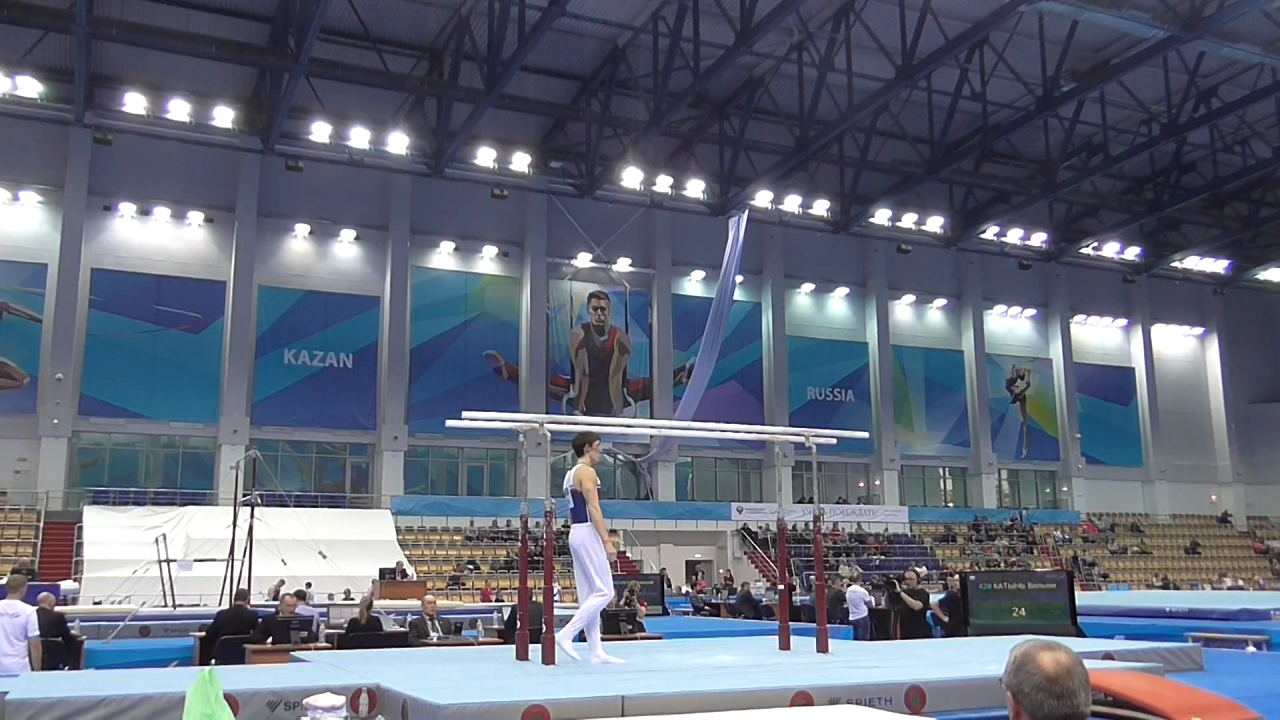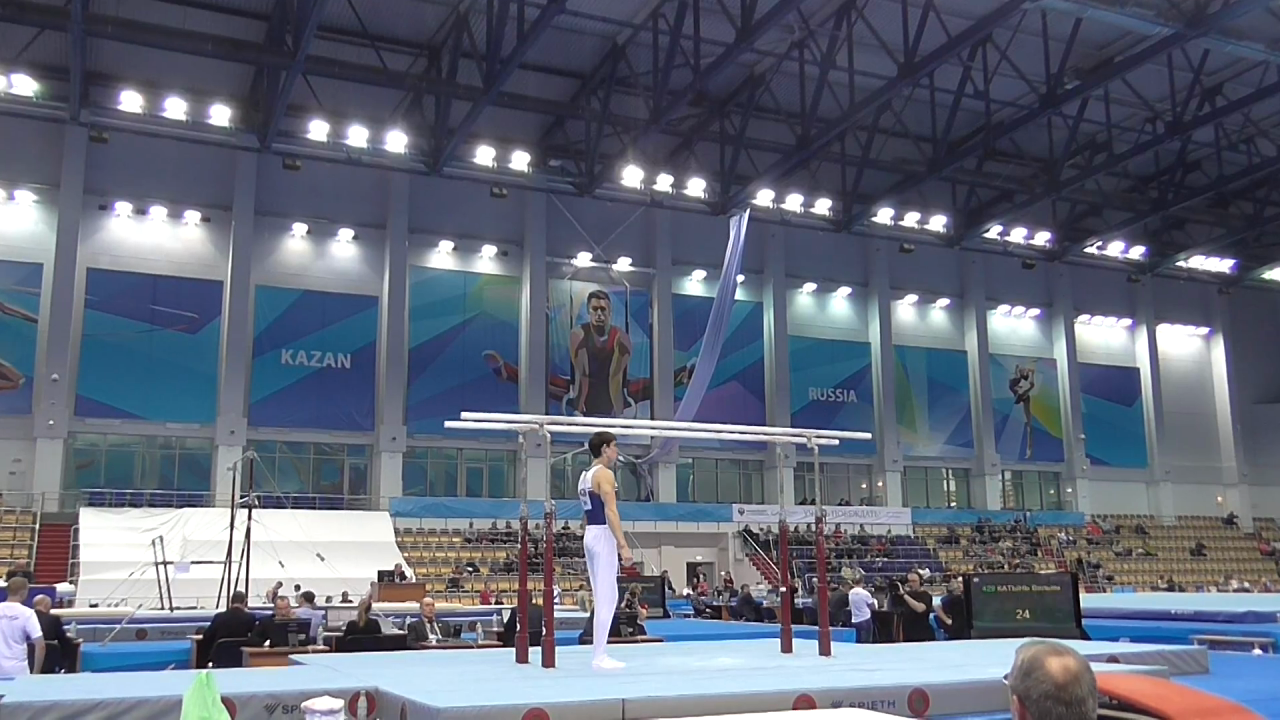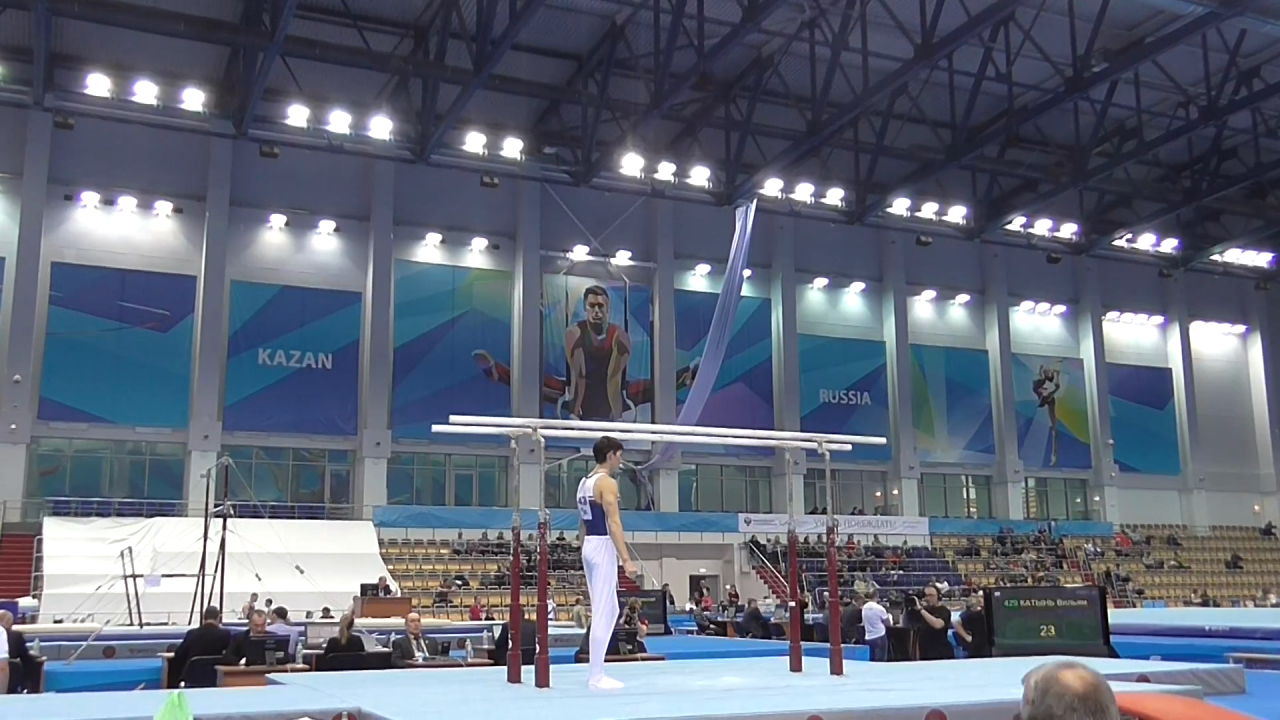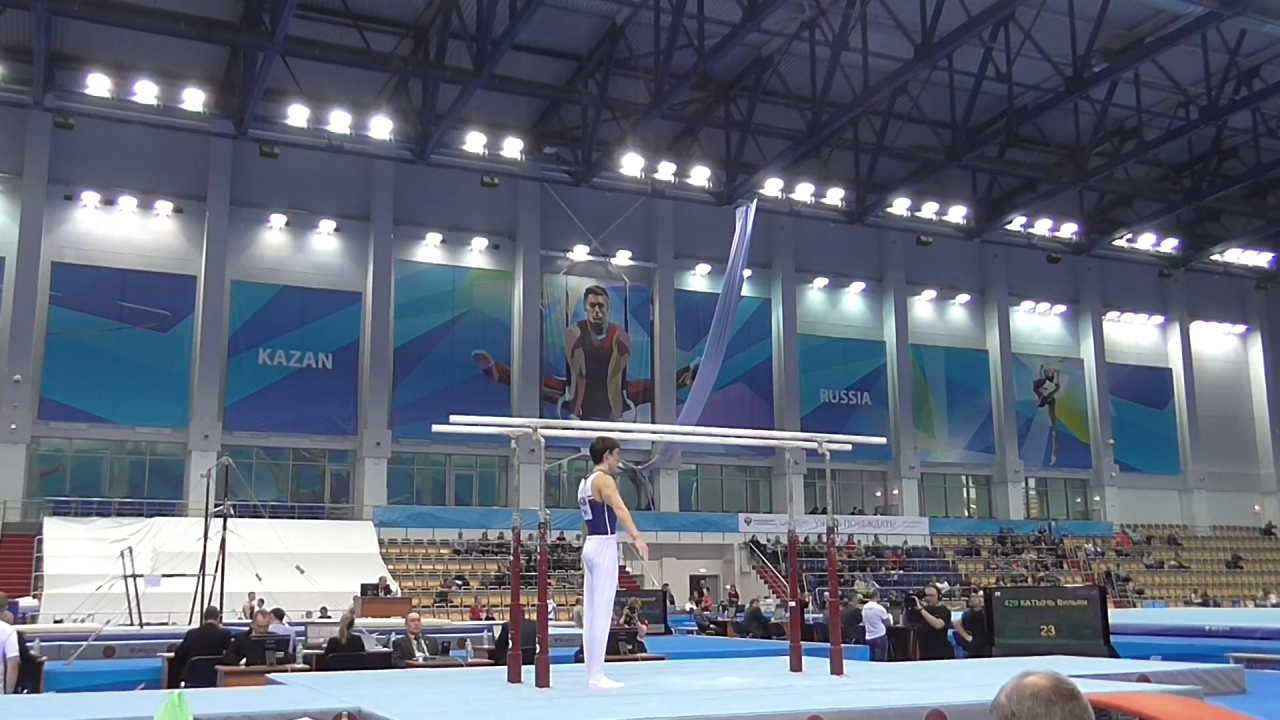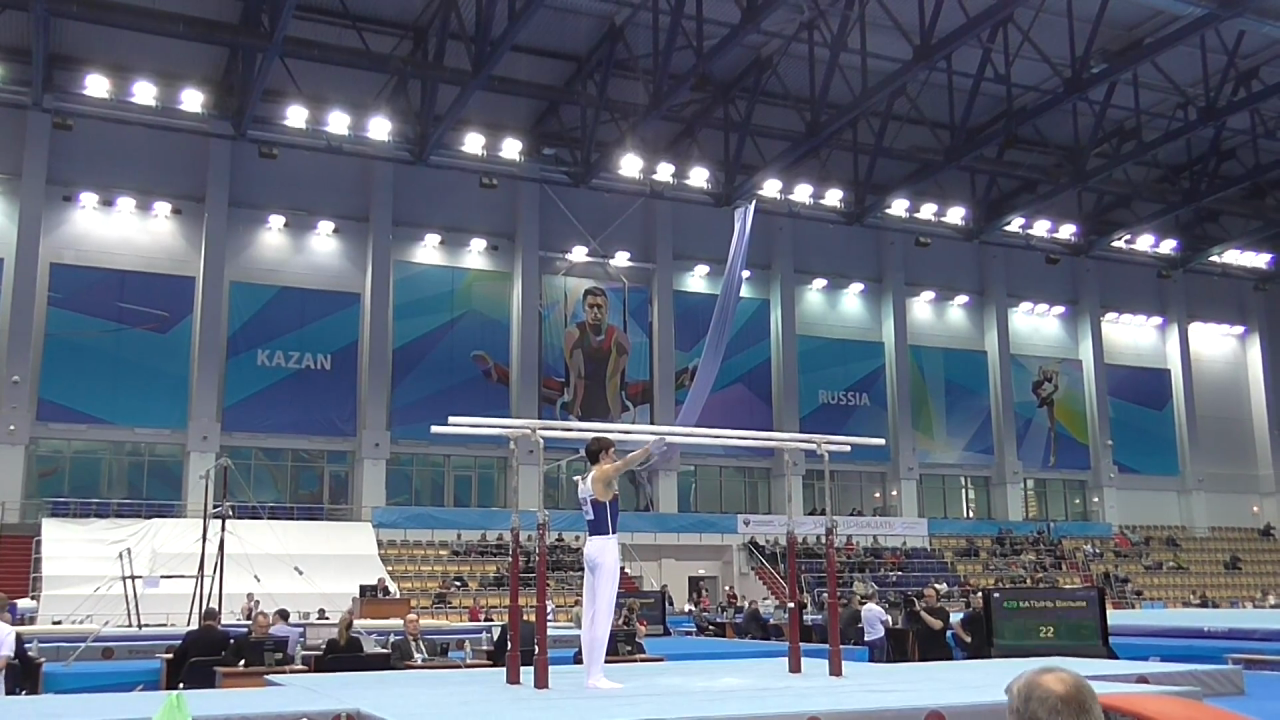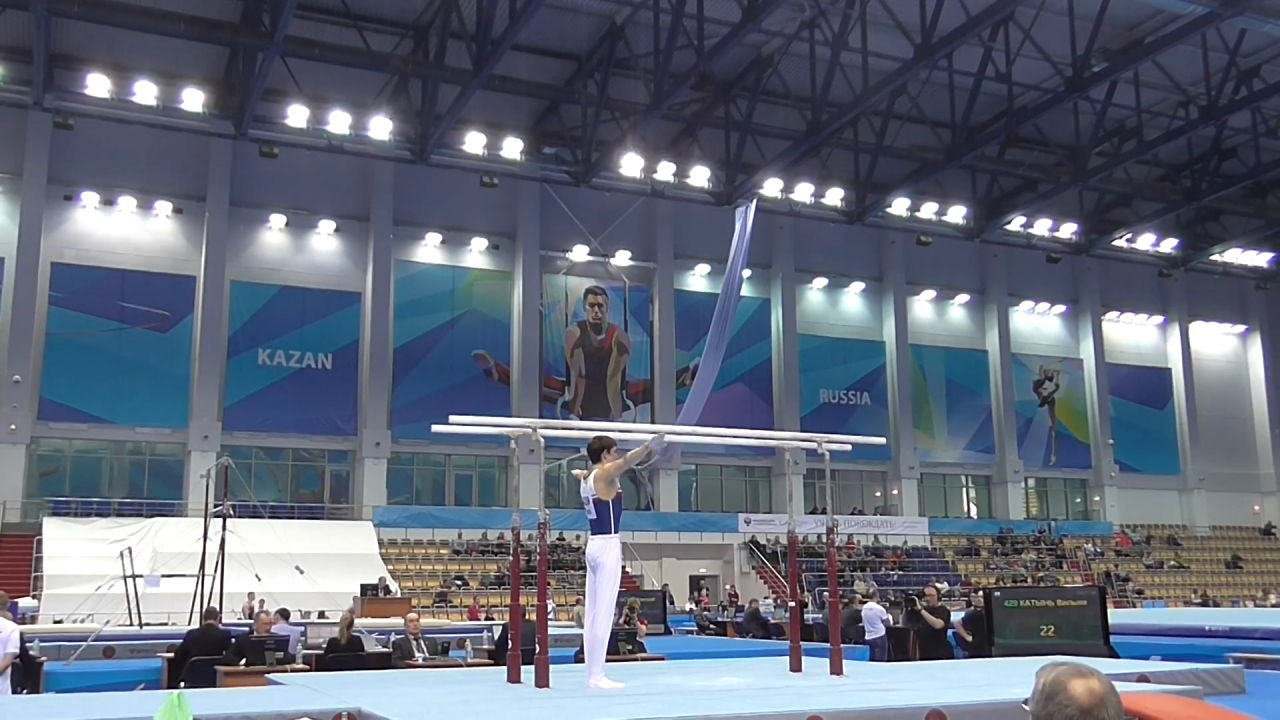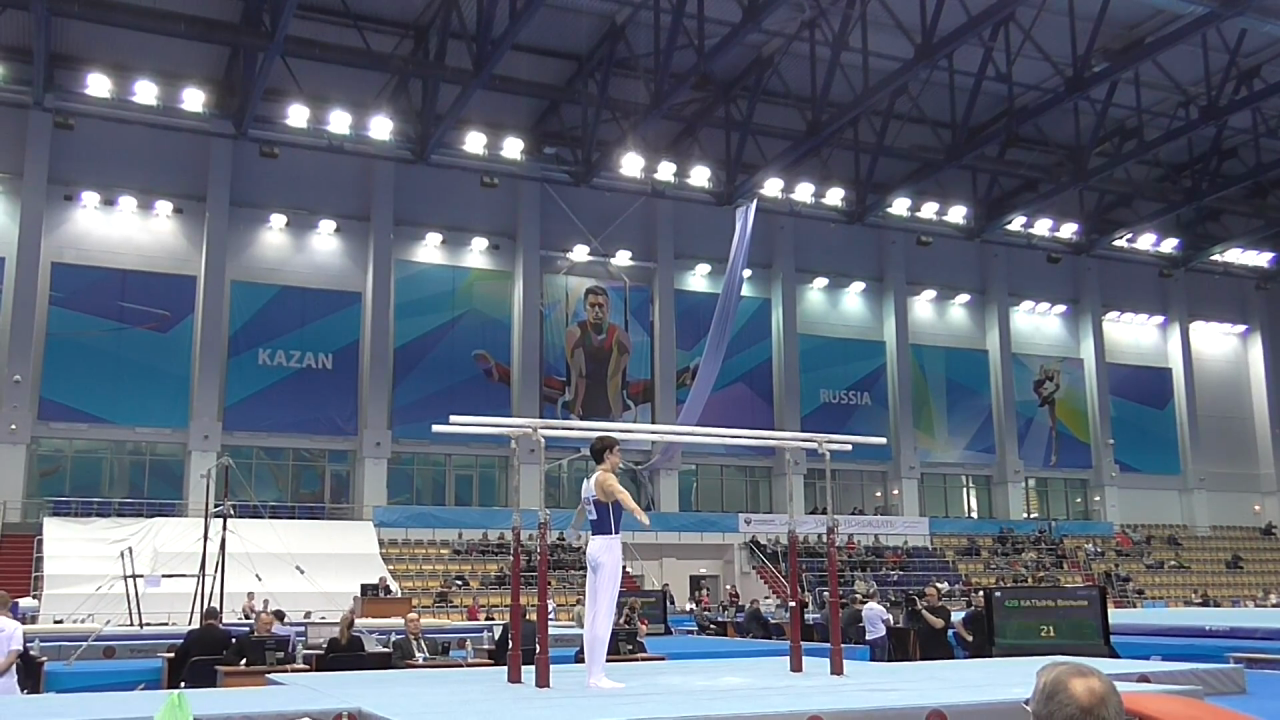
dt=0.5s
person 1, frame 1
left shoulder: (571, 473)
right shoulder: (587, 471)
right elbow: (594, 508)
right wrist: (606, 540)
left hip: (576, 533)
right hip: (587, 533)
left knee: (589, 594)
right knee: (605, 591)
left ankle: (595, 651)
right ankle: (566, 634)
person 1, frame 2
left shoulder: (585, 475)
right shoulder: (604, 473)
right elbow: (611, 512)
right wrist: (623, 545)
left hip: (589, 535)
right hip: (603, 535)
left knee: (604, 598)
right knee: (606, 599)
left ankle: (600, 652)
right ankle: (600, 657)
person 1, frame 3
left shoulder: (584, 482)
right shoulder: (607, 482)
right elbow: (614, 522)
right wrist: (626, 558)
left hip: (588, 546)
right hip: (603, 547)
left knee: (609, 611)
right knee: (603, 614)
left ankle: (597, 670)
right ankle: (596, 676)
person 1, frame 4
left shoulder: (586, 482)
right shoulder: (603, 479)
right elbow: (619, 509)
right wrist: (637, 537)
left hip: (590, 546)
right hip: (604, 546)
left knee: (593, 613)
right knee: (602, 613)
left ankle: (593, 673)
right ankle: (597, 676)
person 1, frame 5
left shoulder: (585, 480)
right shoulder: (602, 474)
right elbow: (627, 462)
right wrist: (649, 449)
left hip: (591, 546)
right hip: (605, 547)
left knee: (592, 613)
right knee: (603, 613)
left ankle: (592, 674)
right ankle: (596, 677)
person 1, frame 6
left shoulder: (587, 478)
right shoulder: (604, 473)
right elbow: (626, 461)
left wrist: (579, 471)
right wrist: (648, 447)
left hip: (594, 545)
right hip: (608, 545)
left knee: (594, 613)
right knee: (604, 613)
left ankle: (593, 674)
right ankle: (597, 676)
person 1, frame 7
left shoulder: (589, 481)
right shoulder: (605, 478)
left elbow: (582, 509)
right elbow: (620, 494)
left wrist: (574, 528)
right wrist: (637, 511)
left hip: (594, 545)
right hip: (608, 546)
left knee: (594, 613)
right knee: (604, 613)
left ankle: (593, 673)
right ankle: (598, 676)
